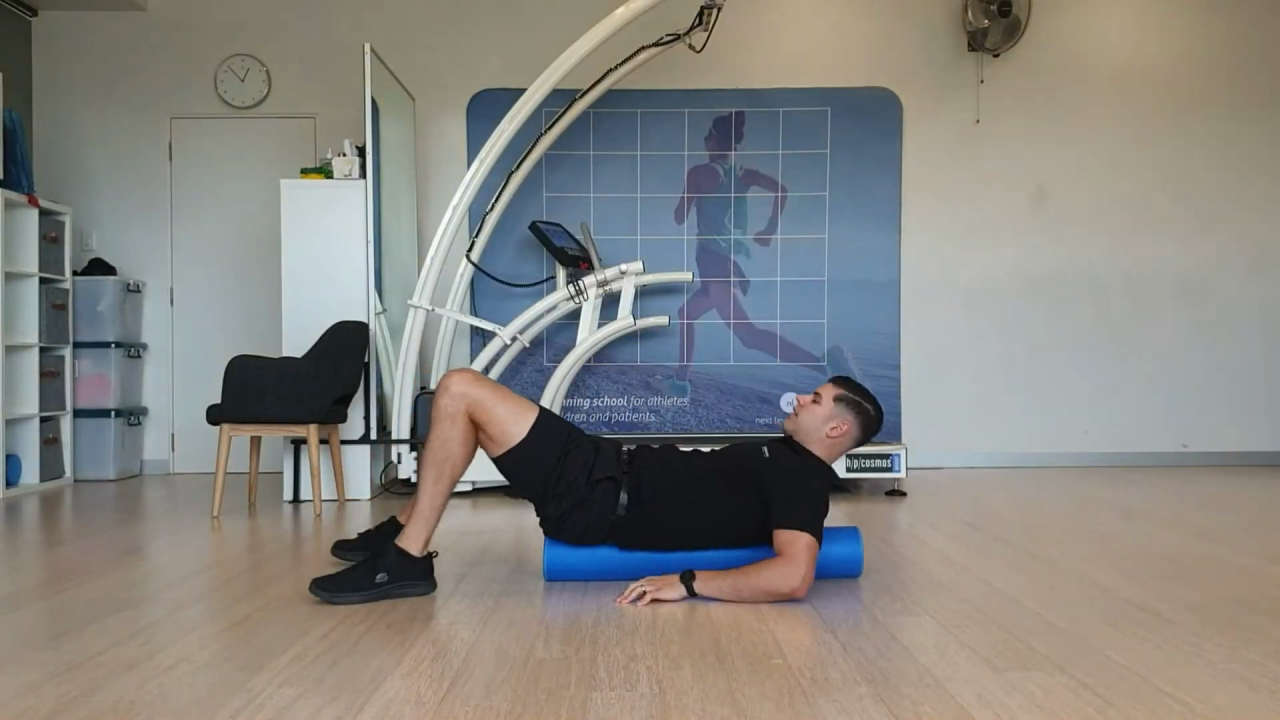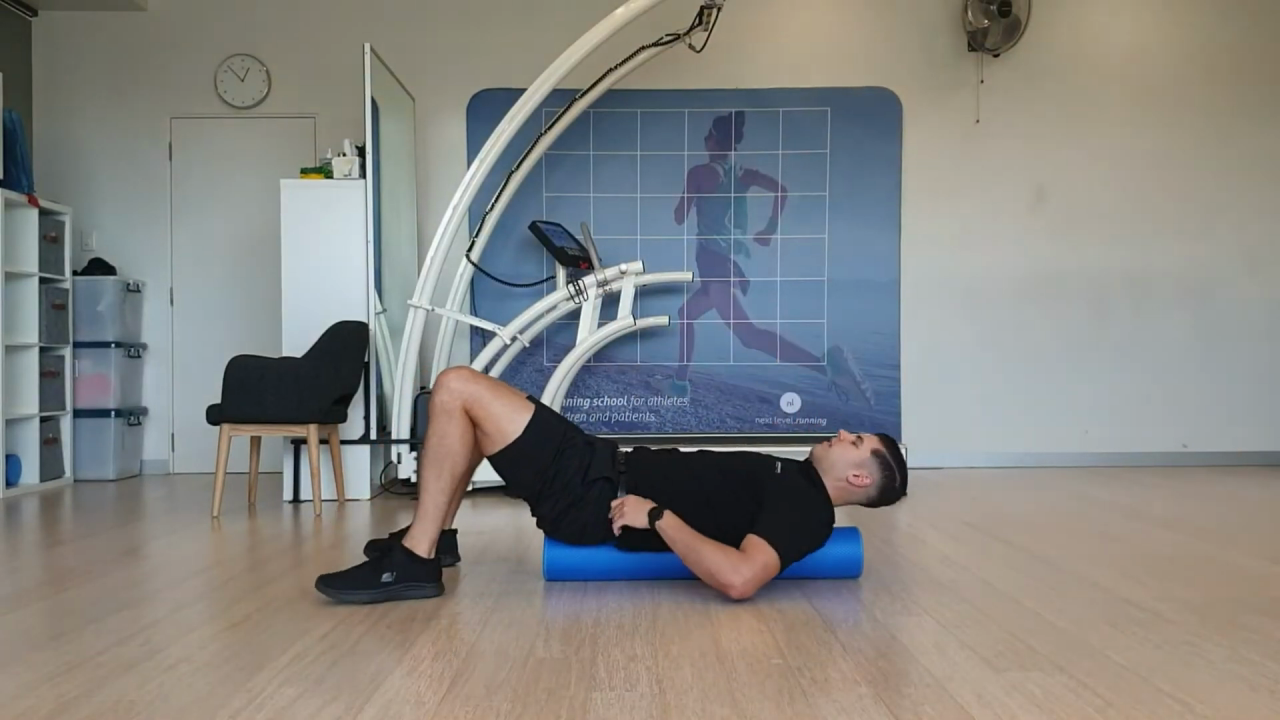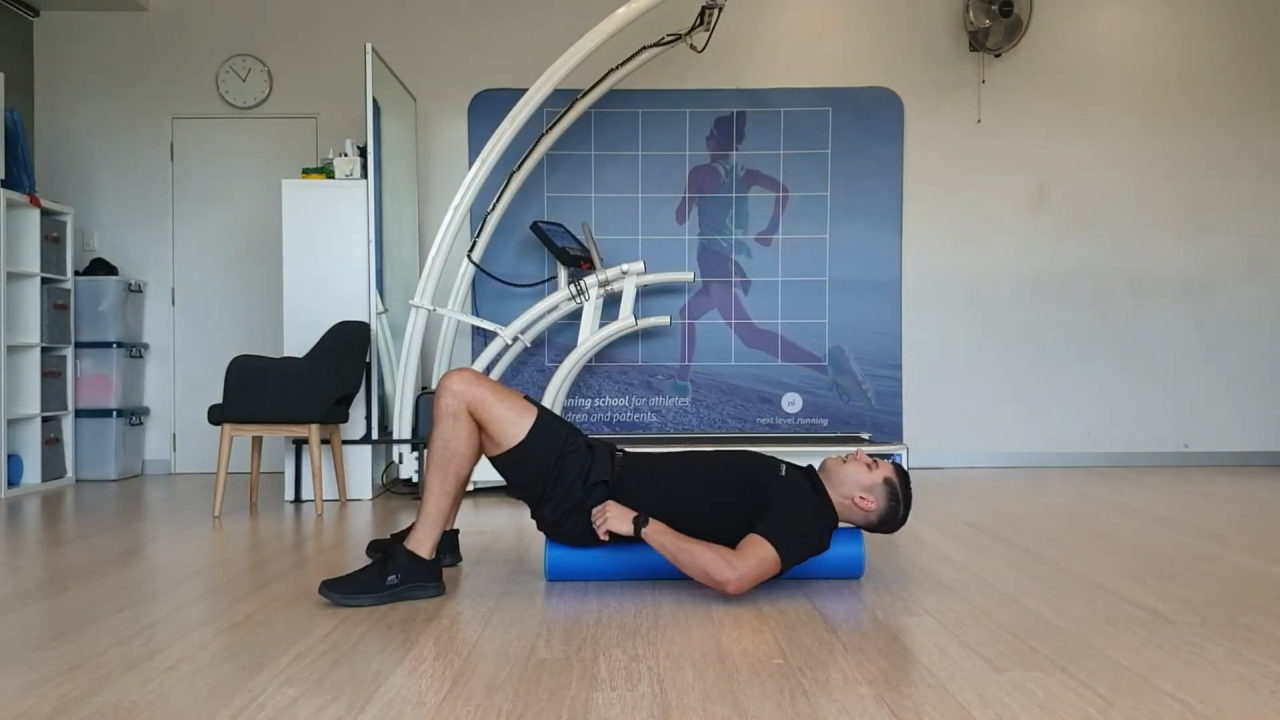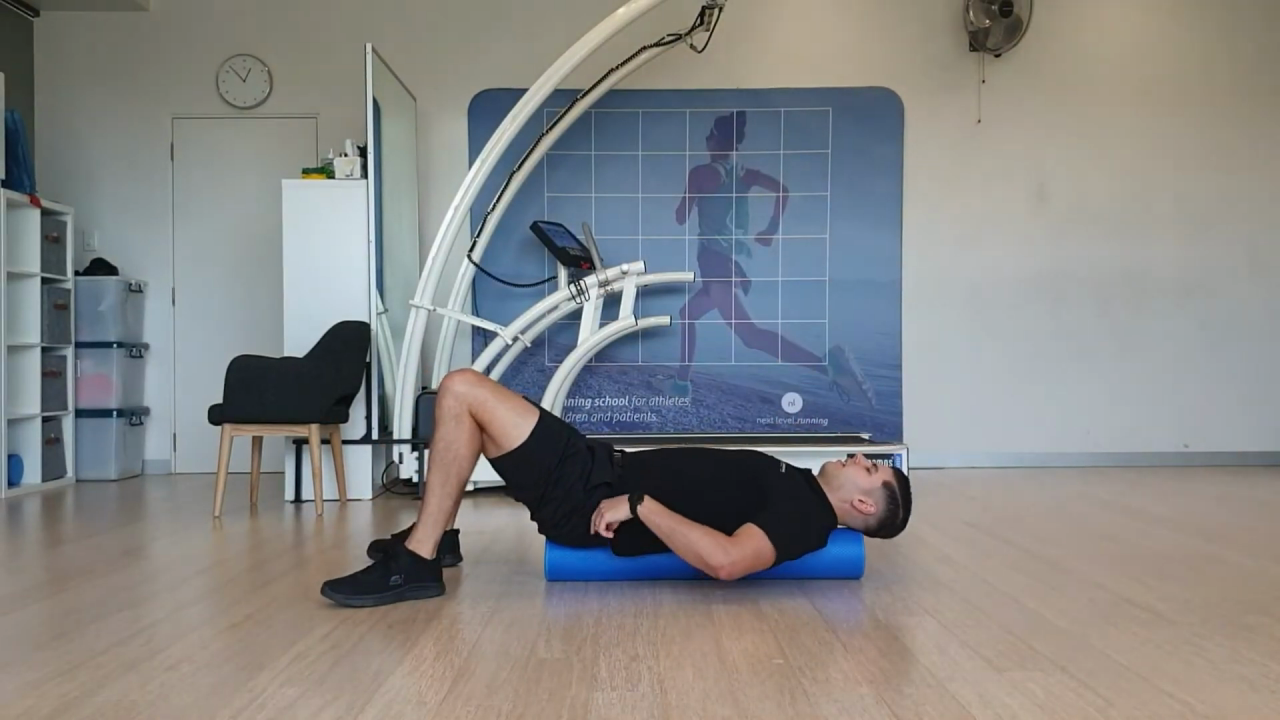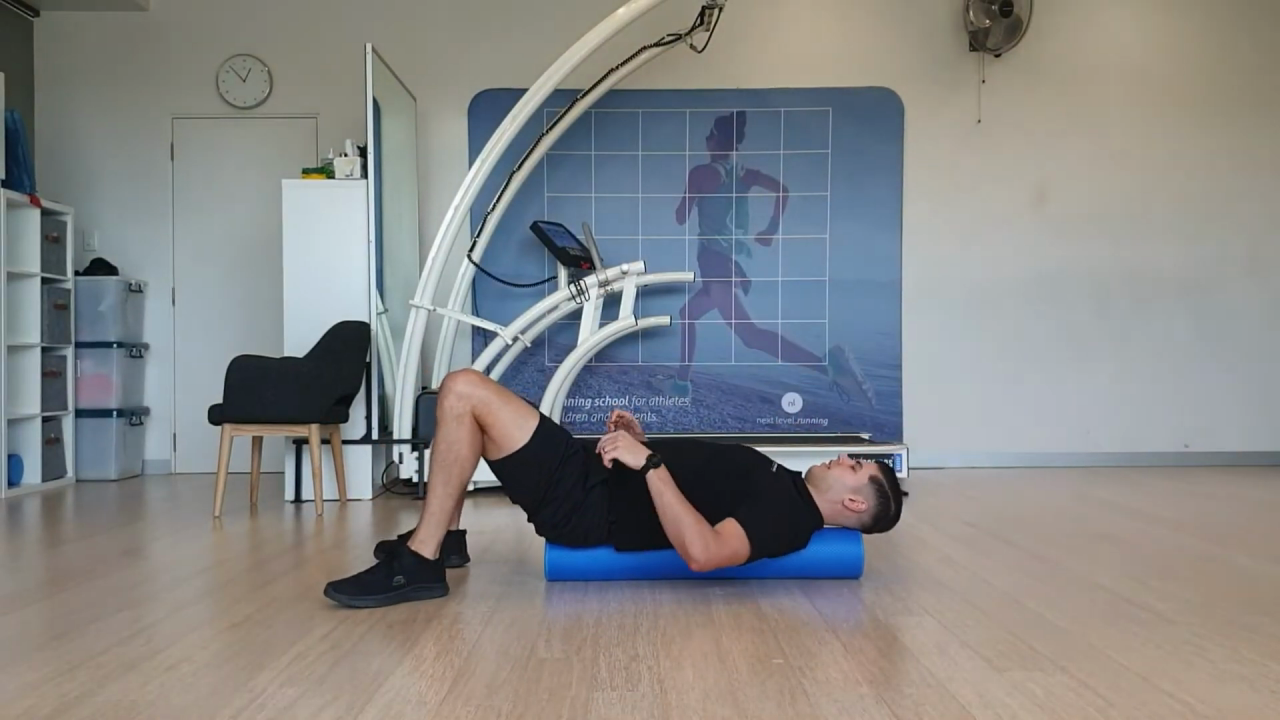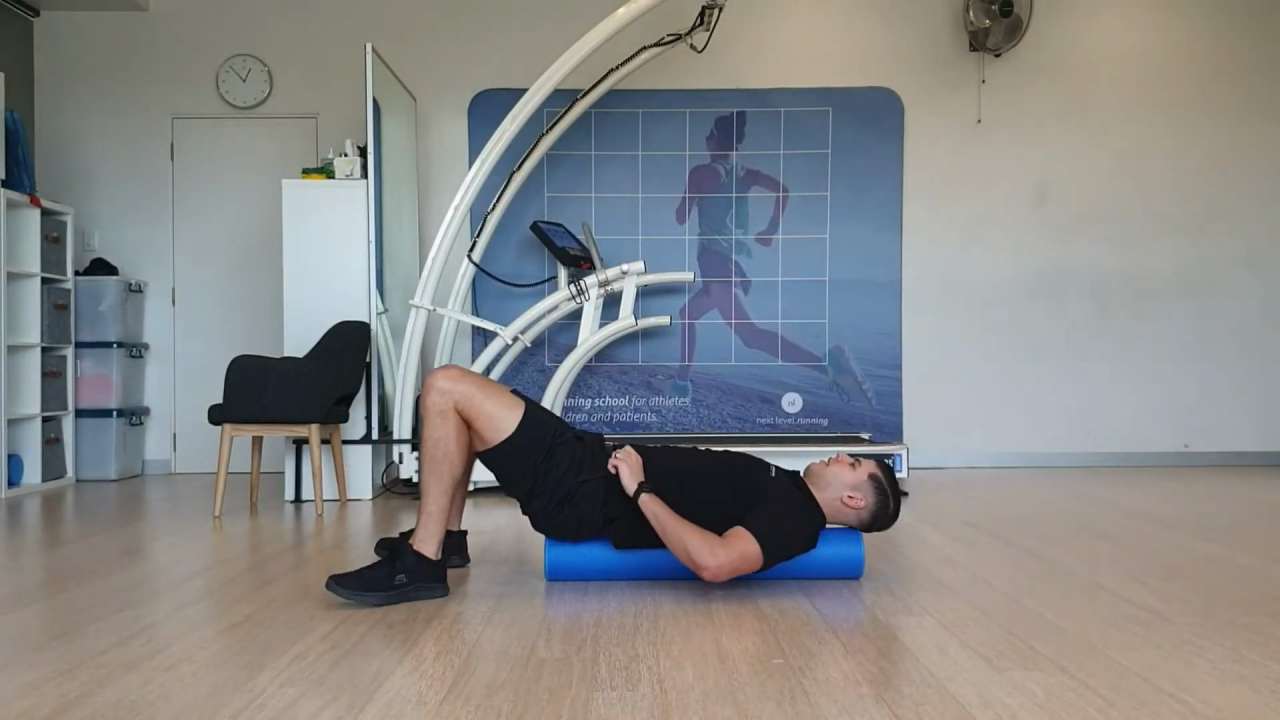
dt=0.4s
person 1, frame 1
left shoulder: (803, 479)
right shoulder: (790, 460)
left elbow: (794, 576)
left wrist: (685, 584)
left hip: (597, 500)
right hip: (616, 468)
left knee: (459, 390)
right knee: (465, 402)
left ankle: (406, 560)
right ankle: (402, 529)
person 1, frame 2
left shoulder: (801, 510)
right shoulder: (795, 483)
left elbow: (738, 578)
left wrist: (656, 516)
left hip: (596, 500)
right hip: (611, 469)
left knee: (456, 388)
right knee: (465, 397)
left ankle: (414, 562)
right ankle: (433, 535)
person 1, frame 3
left shoulder: (805, 517)
right shoulder: (798, 487)
left elbow: (733, 574)
left wrist: (640, 523)
left hip: (591, 501)
right hip: (608, 470)
left knee: (459, 390)
right knee: (467, 395)
left ankle: (415, 563)
right ankle: (434, 536)
person 1, frame 4
left shoulder: (804, 516)
right shoulder: (795, 489)
left elbow: (725, 559)
left wrist: (638, 504)
left hip: (590, 502)
right hip: (606, 471)
left knee: (462, 391)
right knee: (466, 396)
left ankle: (416, 562)
right ankle: (436, 536)
person 1, frame 5
left shoulder: (789, 517)
right shoulder: (785, 489)
left elbow: (701, 551)
left wrist: (648, 463)
right wrist: (642, 443)
left hip: (585, 504)
right hip: (593, 476)
left knee: (464, 391)
right knee: (465, 395)
left ankle: (418, 563)
right ankle: (443, 537)
person 1, frame 6
left shoulder: (795, 520)
right shoulder: (786, 491)
left elbow: (713, 561)
left wrist: (639, 491)
right wrist: (635, 469)
left hip: (584, 493)
right hip: (595, 462)
left knee: (445, 388)
right knee: (457, 395)
left ankle: (421, 563)
right ankle: (445, 536)
person 2, frame 1
left shoulder: (699, 173)
right shoulder: (744, 173)
left elbow: (680, 218)
right elbow: (780, 190)
left wrist: (686, 197)
right wrist: (770, 229)
left hip: (714, 260)
right hip: (734, 261)
left knee: (747, 333)
right knee: (686, 314)
left ankle: (823, 365)
right ankle: (680, 381)
person 2, frame 2
left shoulder: (700, 173)
right shoulder: (744, 174)
left elbow: (680, 218)
right elbow: (781, 190)
left wrist: (687, 195)
right wrist: (770, 229)
left hip: (714, 260)
right hip: (734, 261)
left knee: (749, 334)
right knee: (686, 314)
left ankle: (825, 365)
right ankle: (681, 381)
person 2, frame 3
left shoulder: (701, 173)
right shoulder: (746, 173)
left elbow: (681, 218)
right elbow: (782, 190)
left wrist: (690, 196)
right wrist: (771, 230)
left hip: (715, 261)
right hip: (735, 261)
left knee: (749, 334)
right knee: (688, 314)
left ankle: (826, 365)
right ankle: (681, 382)
person 2, frame 4
left shoulder: (701, 173)
right shoulder: (746, 174)
left elbow: (681, 218)
right elbow: (782, 190)
left wrist: (690, 196)
right wrist: (771, 230)
left hip: (715, 261)
right hip: (736, 262)
left knee: (750, 334)
right knee: (688, 314)
left ankle: (826, 365)
right ankle: (681, 382)
person 2, frame 5
left shoulder: (701, 173)
right shoulder: (746, 174)
left elbow: (681, 218)
right elbow: (782, 190)
left wrist: (690, 196)
right wrist: (771, 230)
left hip: (715, 261)
right hip: (736, 261)
left knee: (750, 334)
right knee: (688, 314)
left ankle: (827, 365)
right ankle: (681, 382)
person 2, frame 6
left shoulder: (701, 173)
right shoulder: (746, 174)
left elbow: (681, 218)
right elbow: (782, 190)
left wrist: (690, 196)
right wrist: (771, 230)
left hip: (715, 261)
right hip: (736, 261)
left knee: (750, 334)
right knee: (688, 314)
left ankle: (827, 365)
right ankle: (681, 382)
